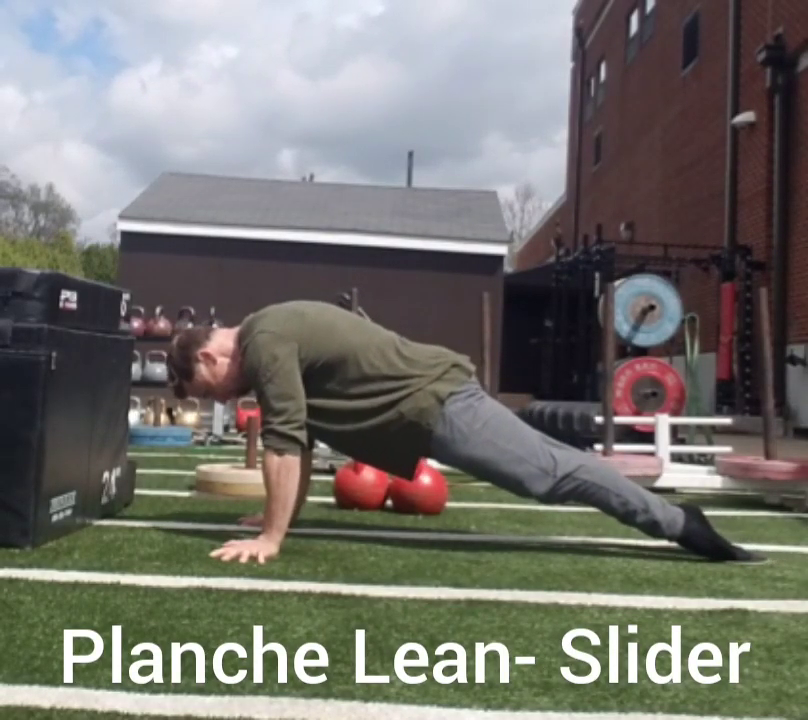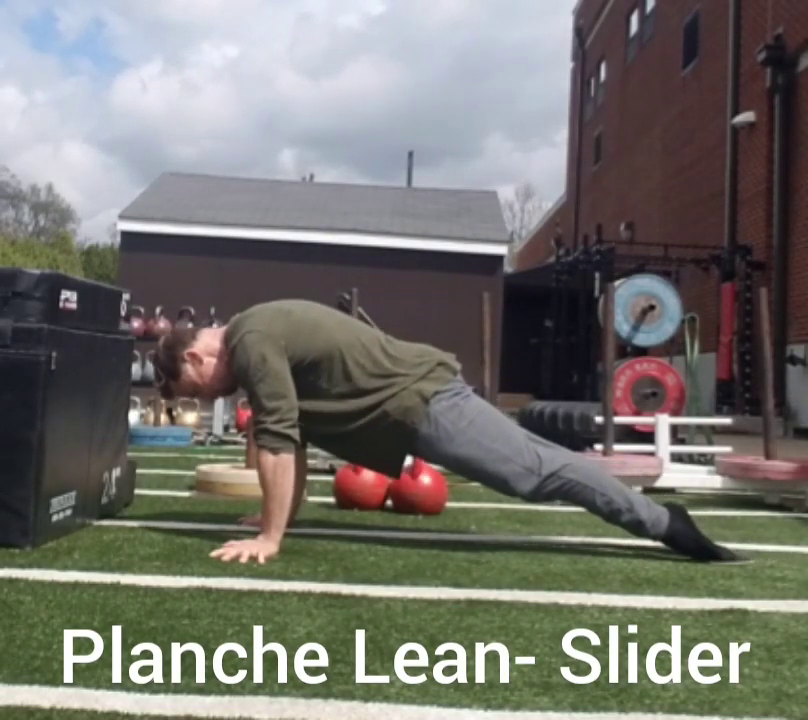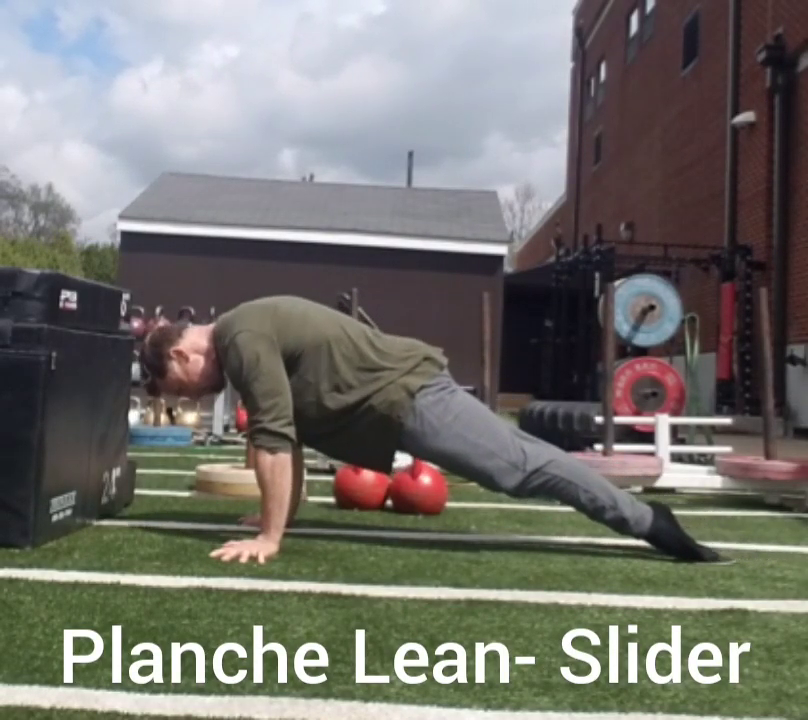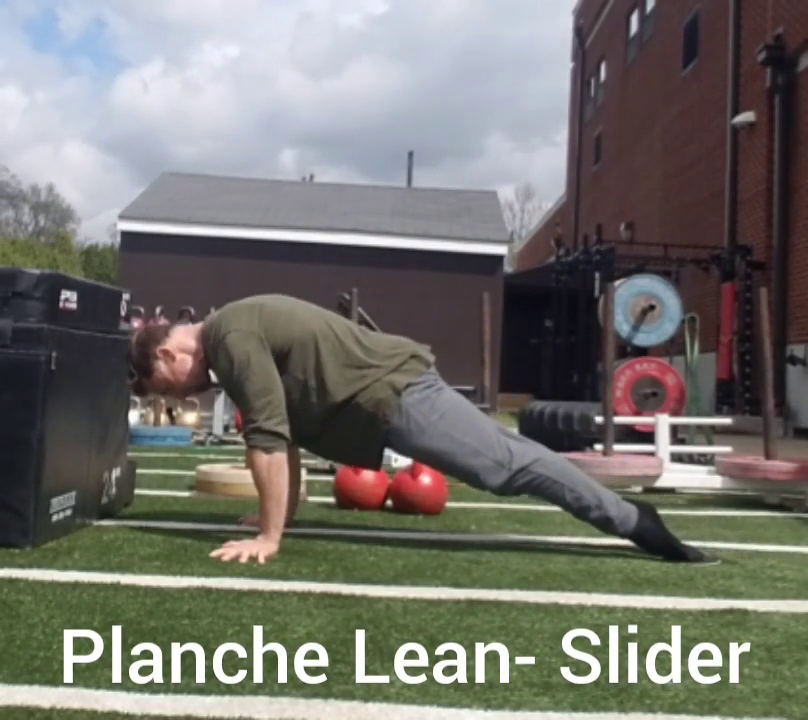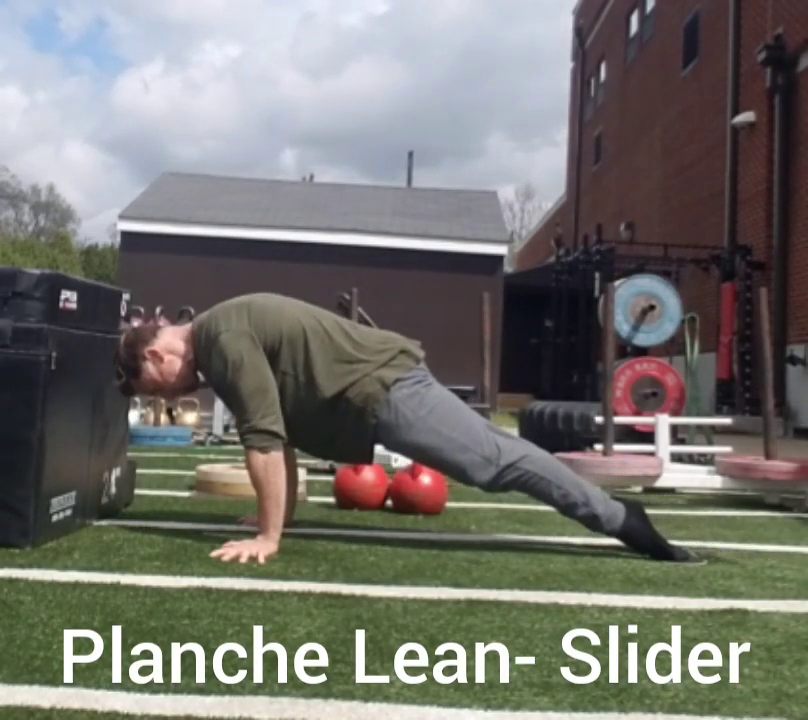
dt=0.3s
person 1, frame 1
left shoulder: (262, 346)
right shoulder: (271, 334)
left elbow: (283, 443)
right elbow: (301, 436)
left wrist: (269, 537)
right wrist: (283, 514)
left hip: (434, 404)
right hip: (433, 394)
left knee: (551, 473)
right knee: (549, 465)
left ankle: (679, 524)
right ankle: (678, 524)
person 1, frame 2
left shoulder: (250, 345)
right shoulder: (258, 334)
left elbow: (277, 441)
right elbow: (293, 434)
left wrist: (268, 538)
right wrist: (280, 513)
left hip: (419, 402)
right hip: (421, 391)
left knee: (537, 471)
right knee: (536, 461)
left ankle: (665, 525)
right ankle: (663, 522)
person 1, frame 3
left shoulder: (241, 341)
right shoulder: (248, 330)
left elbow: (272, 439)
right elbow: (292, 429)
left wrist: (269, 536)
right wrist: (281, 510)
left hip: (407, 397)
right hip: (406, 388)
left knee: (523, 467)
right knee: (521, 459)
left ankle: (648, 522)
right ankle: (646, 522)
person 1, frame 4
left shoulder: (230, 339)
right shoulder: (234, 331)
left elbow: (267, 439)
right elbow: (283, 429)
left wrist: (268, 536)
right wrist: (279, 511)
left hip: (393, 394)
right hip: (394, 387)
left knee: (507, 465)
right knee: (507, 457)
left ankle: (632, 522)
right ankle: (631, 521)
person 1, frame 5
left shoulder: (221, 339)
right shoulder: (223, 333)
left elbow: (263, 437)
right elbow: (276, 428)
left wrist: (268, 536)
right wrist: (279, 510)
left hip: (383, 388)
right hip: (383, 382)
left knee: (499, 462)
right knee: (496, 456)
left ankle: (621, 521)
right ankle: (620, 520)
